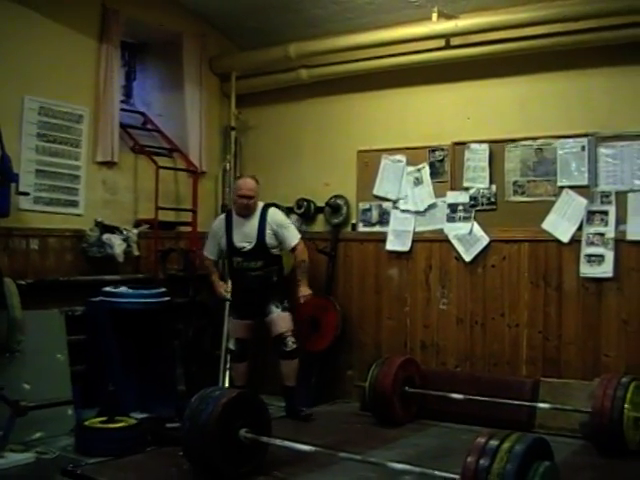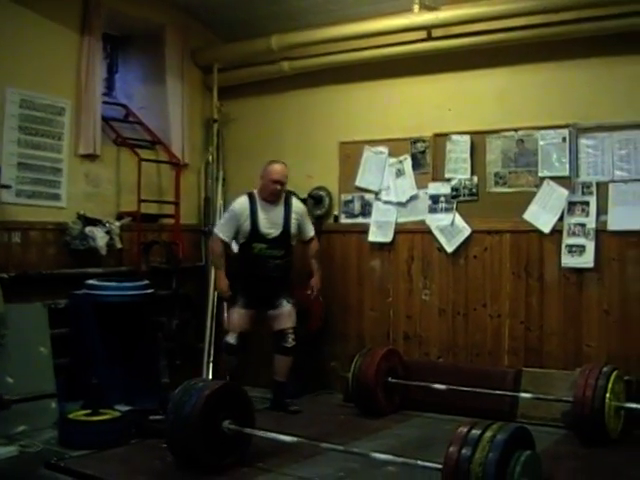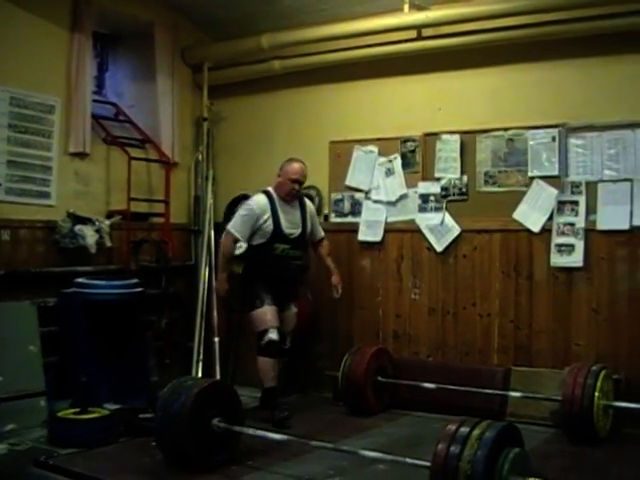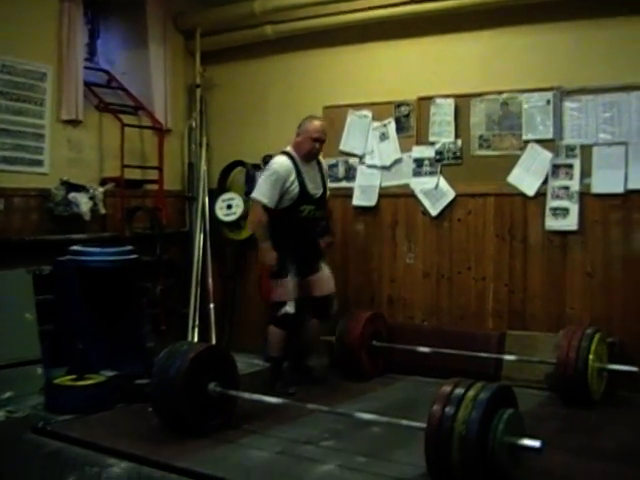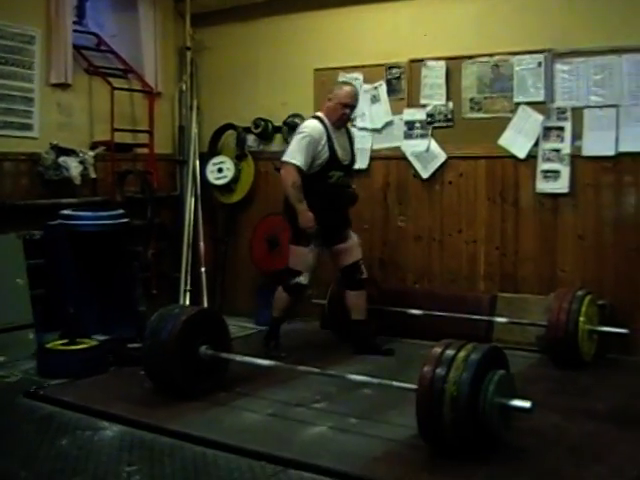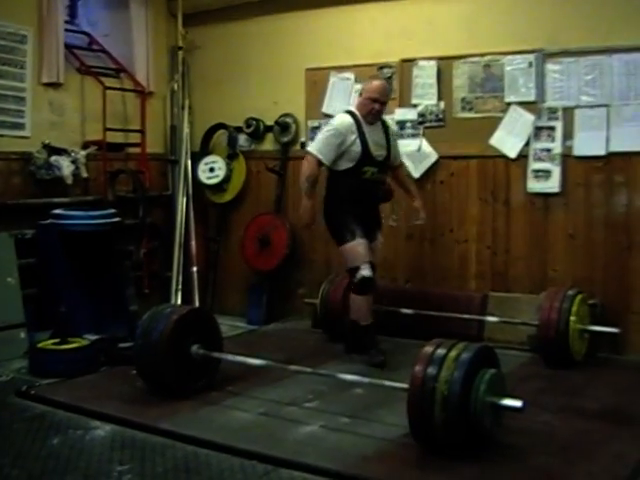
dt=0.3s
person 1, frame 1
left shoulder: (273, 216)
right shoulder: (221, 223)
left elbow: (298, 249)
right elbow: (209, 259)
left wrist: (303, 283)
right wrist: (217, 282)
left hip: (272, 290)
right hip: (241, 292)
left knee: (286, 342)
right knee: (238, 347)
left ankle: (291, 402)
person 1, frame 2
left shoulder: (295, 206)
right shoulder: (242, 205)
left elbow: (311, 241)
right elbow: (218, 242)
left wrist: (316, 274)
right wrist: (220, 275)
left hip: (280, 283)
right hip: (246, 283)
left knee: (286, 339)
right knee: (233, 338)
left ankle: (279, 395)
person 1, frame 3
left shoulder: (306, 207)
right shoulder: (258, 204)
left elbow: (319, 242)
right elbow: (229, 239)
left wrist: (333, 271)
right wrist: (222, 275)
left hip: (288, 283)
right hip: (260, 282)
left knee: (281, 343)
right knee: (270, 339)
left ankle: (269, 394)
right ankle: (272, 403)
person 1, frame 4
left shoulder: (319, 166)
right shoulder: (281, 166)
right elbow: (258, 208)
left wrist: (327, 231)
right wrist: (265, 247)
left hip: (310, 246)
right hip: (284, 248)
left knee: (325, 304)
right knee: (286, 310)
left ankle: (298, 359)
right ankle: (276, 372)
person 1, frame 5
left shoulder: (345, 131)
right shoulder: (312, 130)
right elbow: (289, 171)
left wrist: (347, 203)
right wrist: (302, 210)
left hip: (337, 214)
right hip: (312, 216)
left knee: (356, 274)
right knee: (298, 278)
left ankle: (363, 338)
right ankle: (272, 335)
person 1, frame 6
left shoulder: (385, 128)
right shoulder: (342, 125)
left elbow: (396, 167)
right elbow: (311, 161)
left wrist: (415, 196)
right wrist: (307, 200)
left hip: (369, 210)
right hip: (344, 211)
left knee: (368, 276)
right knee: (363, 275)
left ankle: (354, 338)
right ankle: (367, 341)
